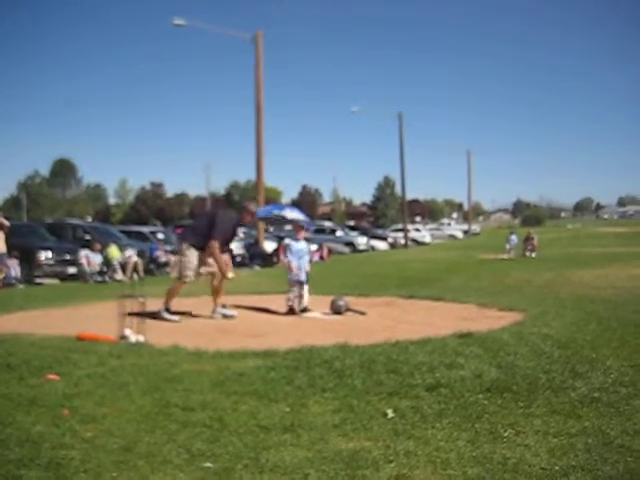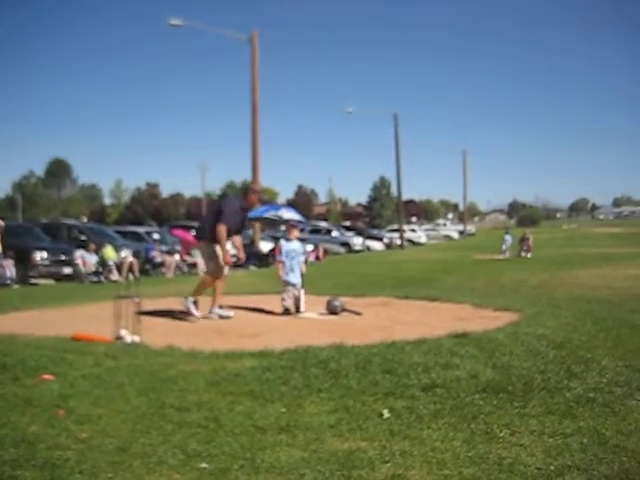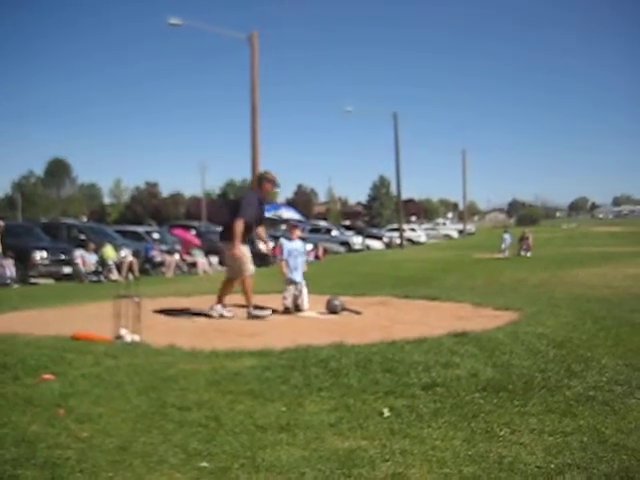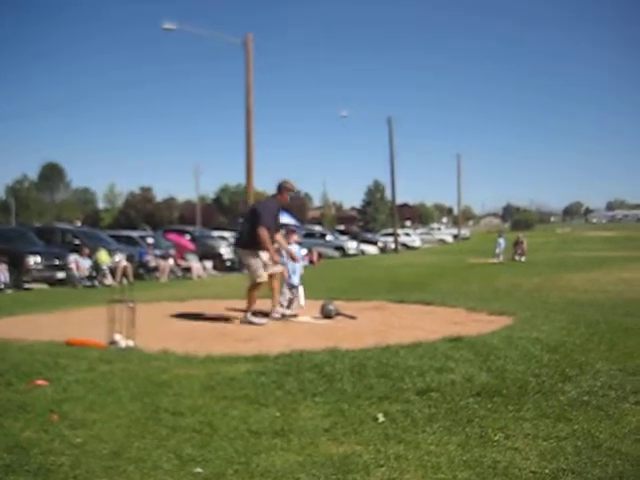
dt=0.3s
person 1, frame 1
left shoulder: (234, 223)
right shoulder: (226, 219)
left elbow: (223, 246)
right elbow: (213, 244)
left wrist: (228, 267)
right wrist: (222, 266)
left hip: (205, 245)
right hip: (191, 243)
left knee: (217, 273)
right knee: (185, 278)
left ankle: (218, 308)
right ankle: (165, 309)
person 1, frame 2
left shoulder: (243, 211)
right shoulder: (232, 205)
left elbow: (235, 234)
right elbow: (220, 227)
left wrist: (240, 251)
right wrist: (225, 252)
left hip: (216, 240)
right hip: (208, 238)
left knee: (222, 273)
right knee: (215, 273)
left ankle: (215, 309)
right ankle: (192, 299)
person 1, frame 3
left shoulder: (259, 201)
right shoulder: (250, 198)
left elbow: (259, 226)
right elbow: (239, 222)
left wrist: (267, 243)
right wrist: (236, 245)
left hip: (239, 241)
right hip: (232, 240)
left knee: (234, 275)
right knee: (247, 272)
left ankle: (218, 305)
right ankle: (251, 309)
person 1, frame 4
left shoulder: (275, 207)
right shoulder: (268, 206)
left elbow: (276, 234)
right elbow: (262, 231)
left wrist: (289, 251)
right wrist: (272, 252)
left hip: (259, 247)
right hip: (249, 247)
left knee: (276, 271)
right knee: (259, 279)
left ankle: (275, 309)
right ankle: (249, 314)
